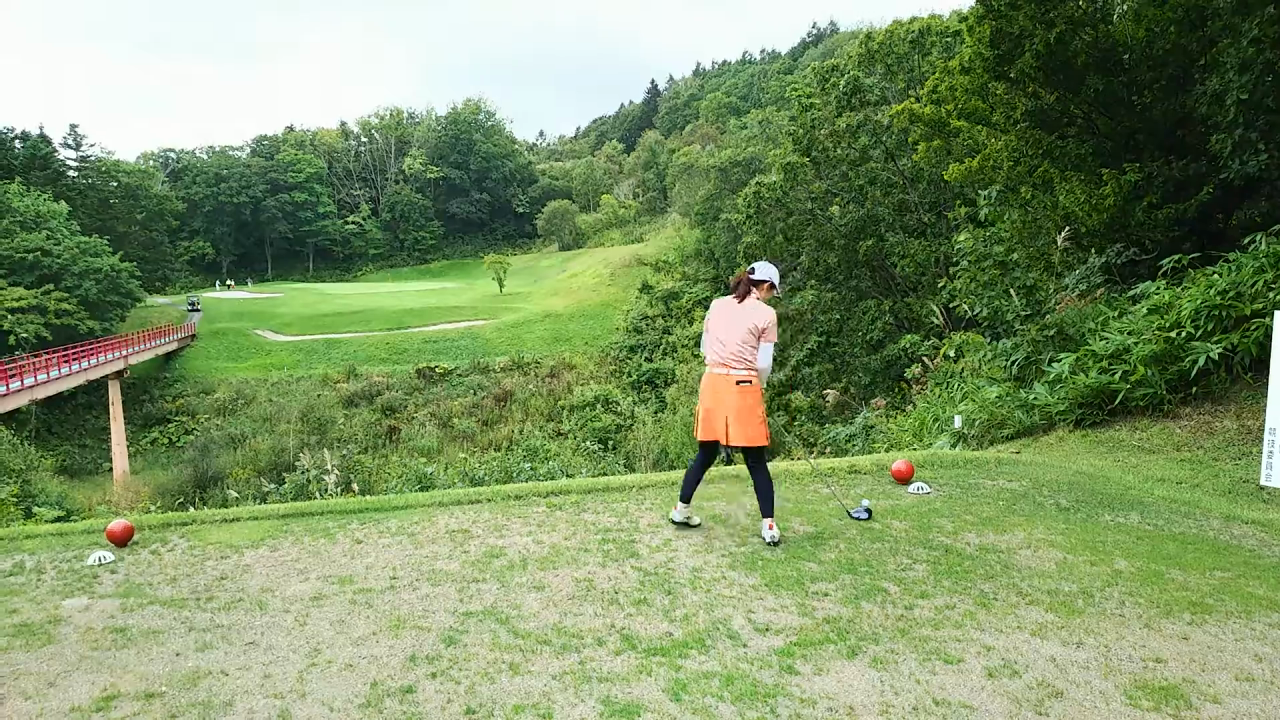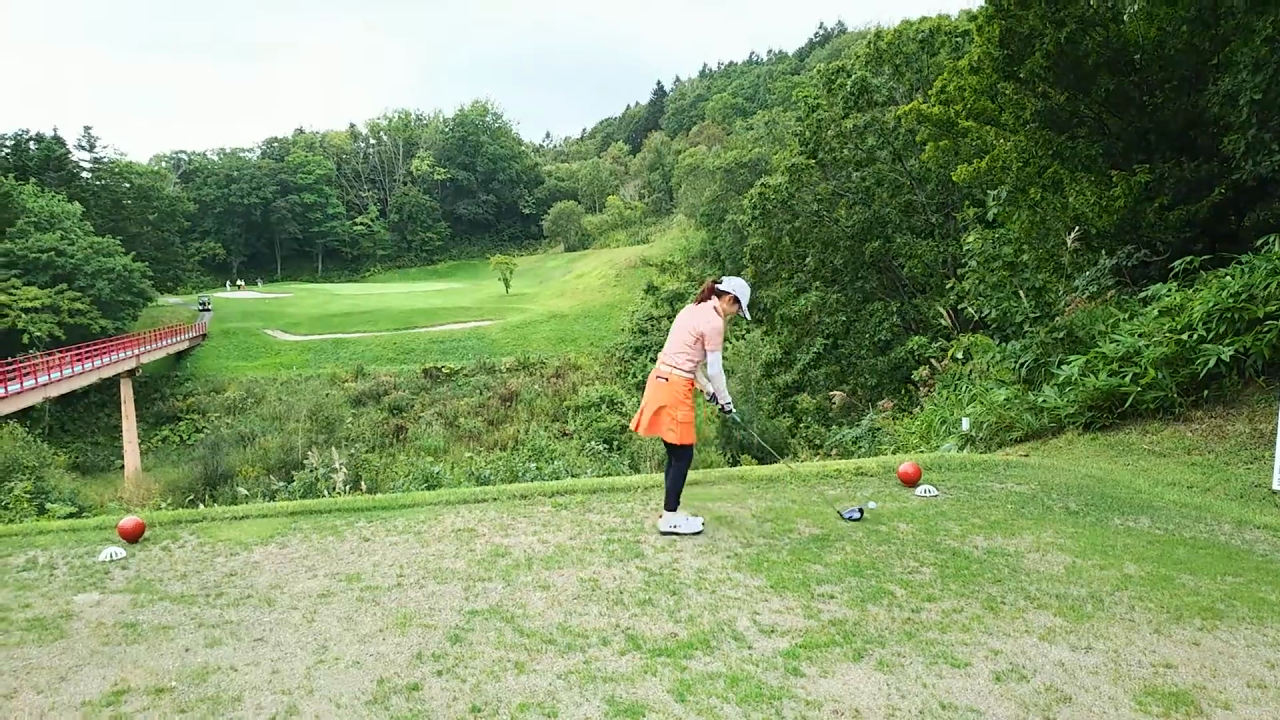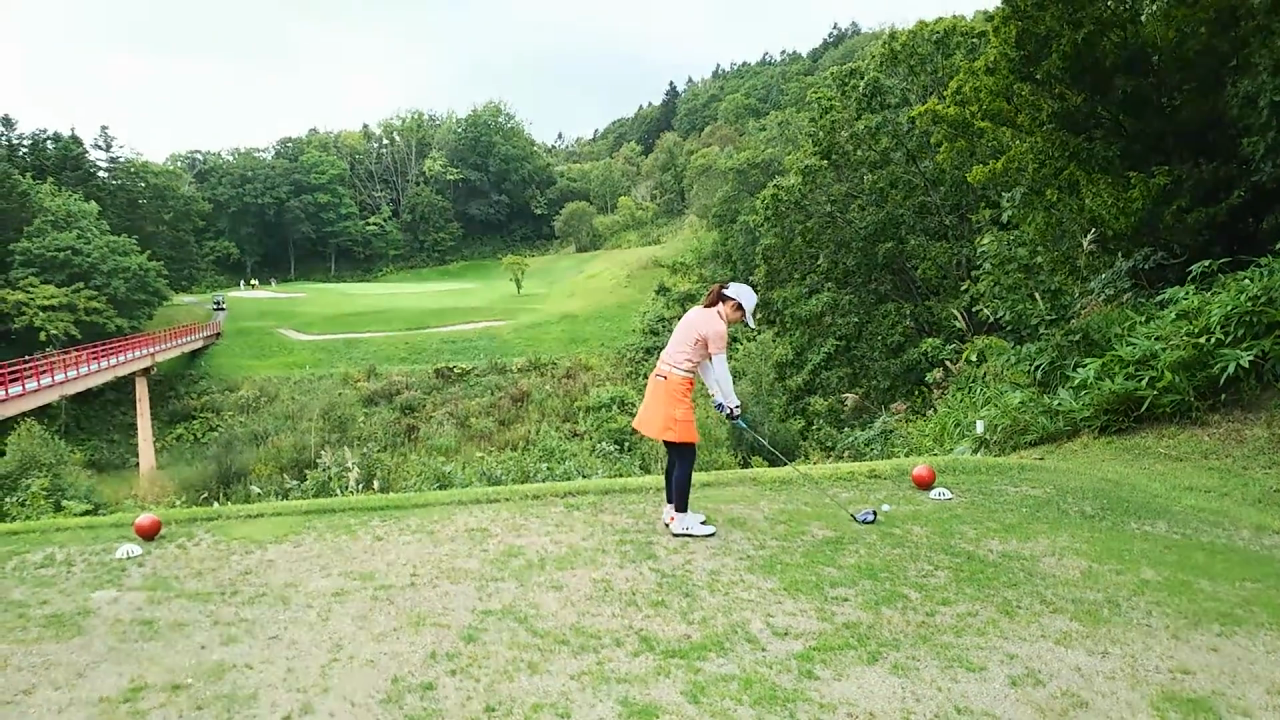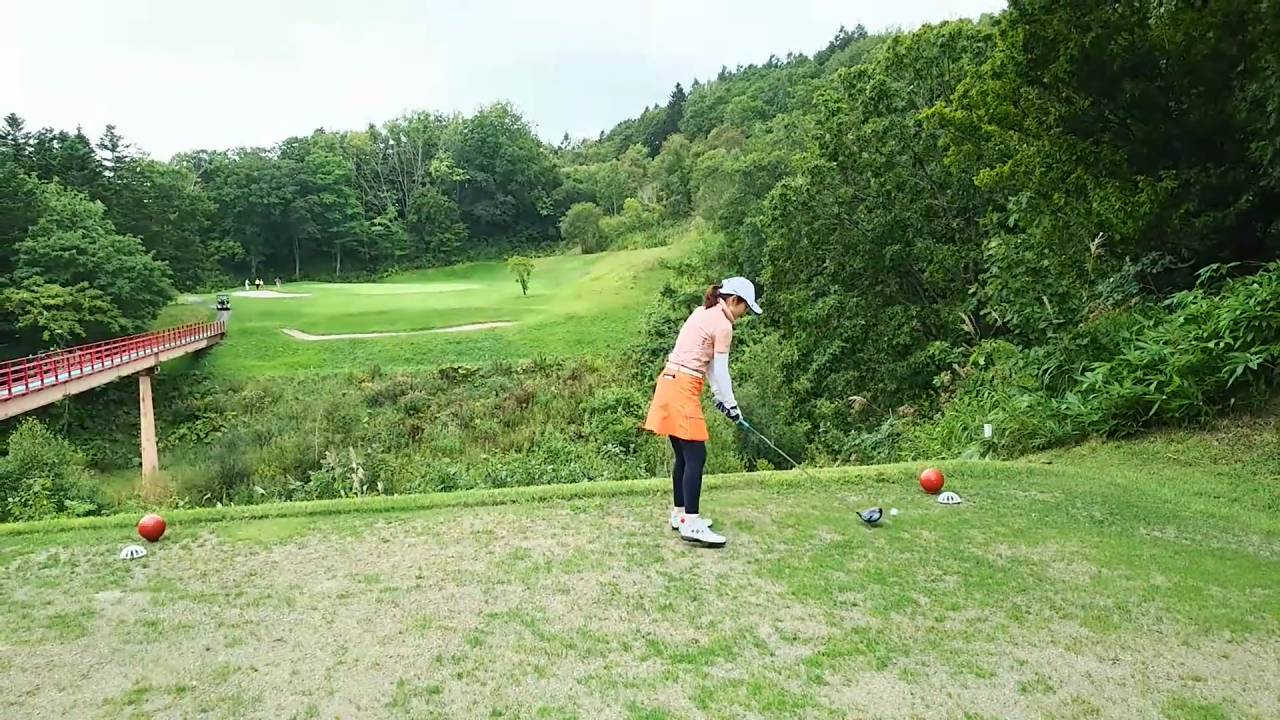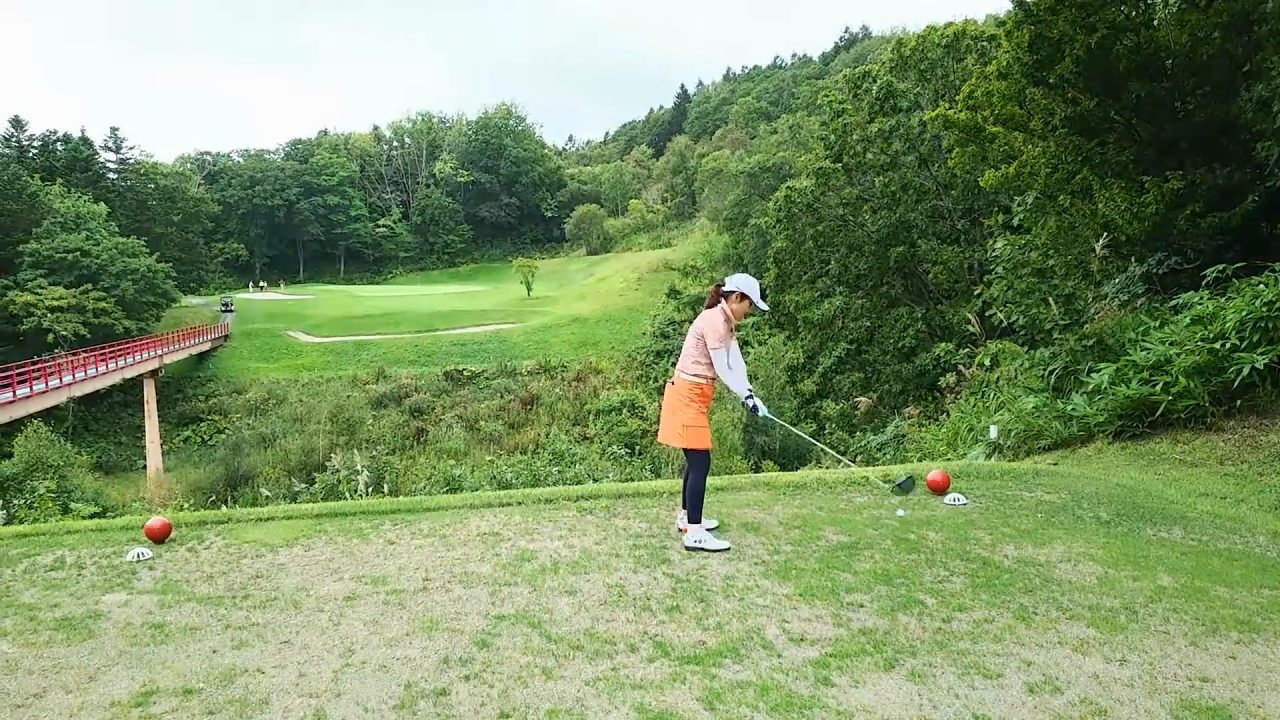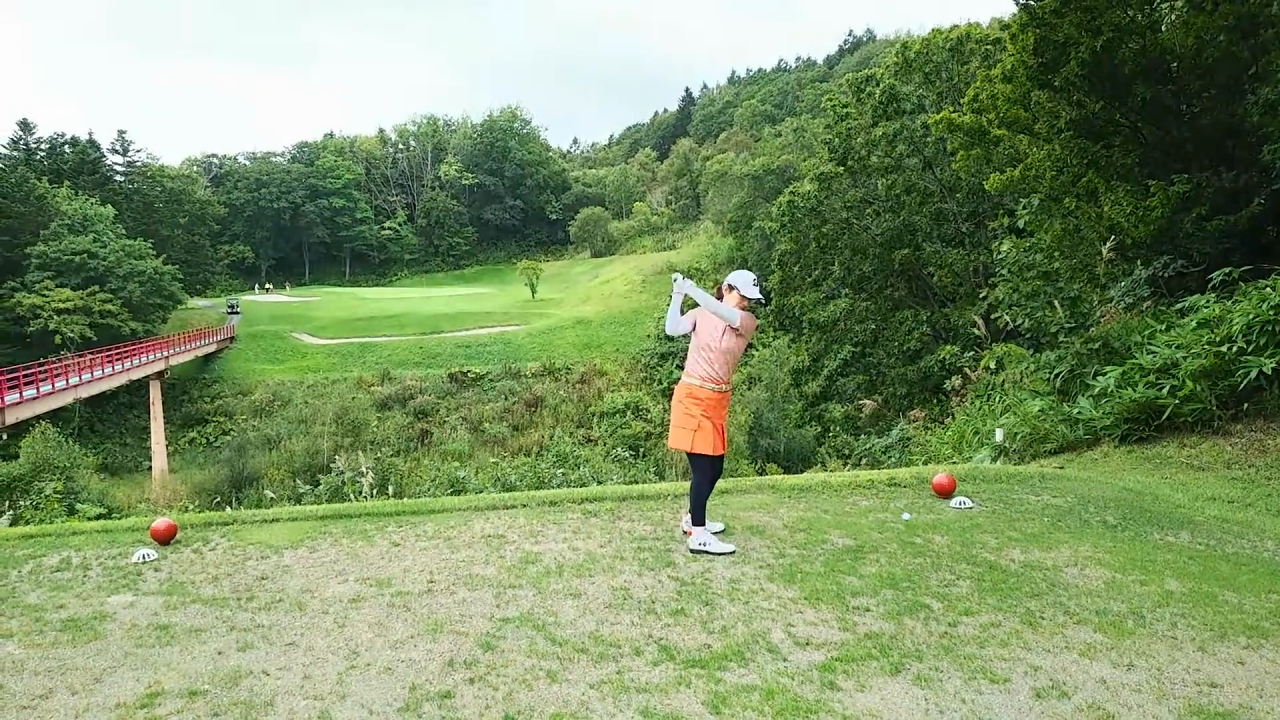
dt=0.5s
person 1, frame 1
left shoulder: (717, 305)
right shoulder: (766, 315)
left elbow: (705, 348)
right elbow: (764, 364)
right wrist: (758, 385)
left hip: (712, 385)
right hip: (743, 390)
left knee: (706, 454)
right knee: (757, 462)
left ankle: (681, 509)
right ankle: (769, 525)
person 1, frame 2
left shoulder: (692, 310)
right shoulder: (713, 321)
right elbow: (714, 369)
left wrist: (707, 389)
right wrist: (725, 400)
left hip: (661, 381)
right hip: (675, 389)
left knee: (675, 454)
right knee: (683, 457)
left ankle: (672, 512)
right ankle: (669, 518)
person 1, frame 3
left shoulder: (700, 313)
right shoulder: (716, 326)
right elbow: (721, 372)
left wrist: (717, 397)
right wrist: (733, 404)
left hip: (664, 382)
right hip: (674, 388)
left knee: (677, 453)
right knee: (685, 455)
left ankle: (672, 510)
right ankle: (680, 520)
person 1, frame 4
left shoulder: (704, 313)
right shoulder: (722, 324)
right elbow: (721, 370)
left wrist: (718, 395)
right wrist: (731, 403)
left hip: (672, 383)
right hip: (682, 388)
left knee: (684, 455)
right knee: (695, 457)
left ankle: (680, 513)
right ankle: (691, 523)
person 1, frame 5
left shoulder: (726, 321)
right shoulder: (712, 320)
left elbow: (735, 358)
right elbow: (720, 367)
left wrist: (748, 393)
right wrist: (745, 395)
left hip: (696, 395)
right hip: (688, 393)
left knee: (698, 459)
right knee: (699, 463)
left ankle: (687, 515)
right ankle: (693, 533)
person 1, frame 6
left shoulder: (747, 322)
right shoulder: (700, 314)
left elbow: (722, 313)
right elbow: (672, 329)
left wrist: (691, 289)
right wrist: (678, 295)
left hip: (718, 400)
right hip: (692, 396)
left knee: (714, 467)
right knee: (703, 468)
left ankle: (693, 519)
right ankle: (698, 536)
